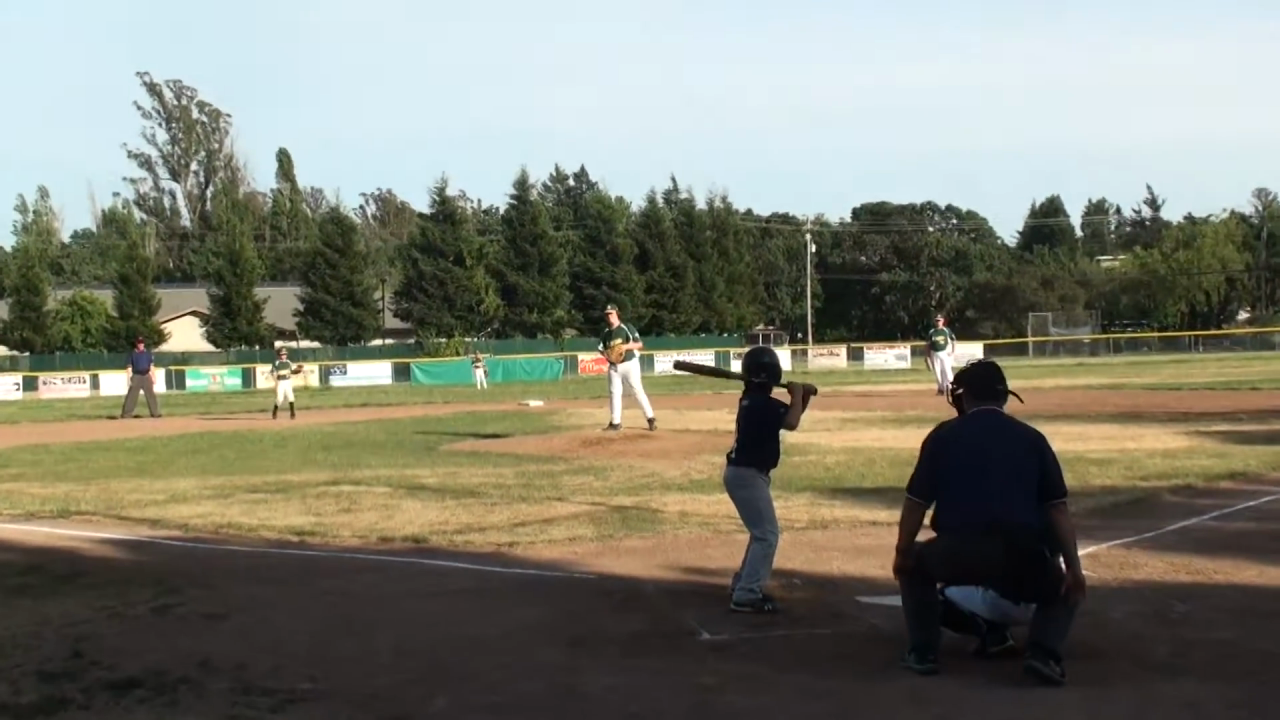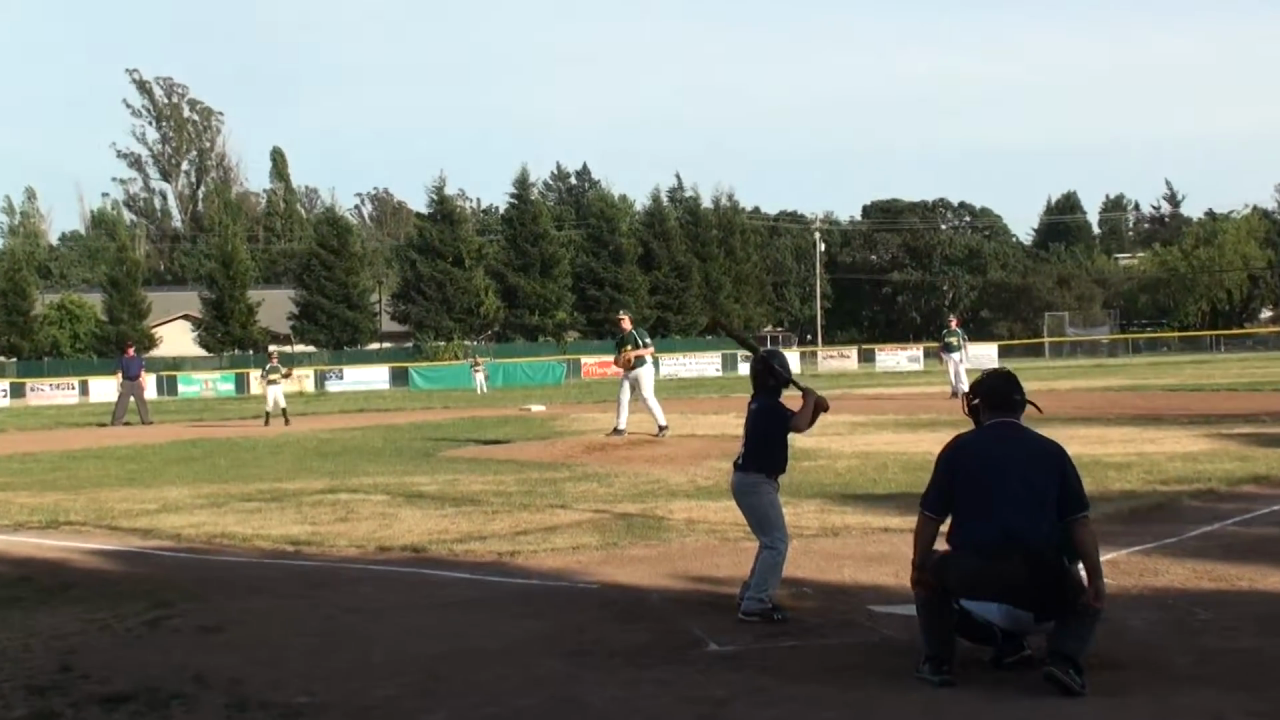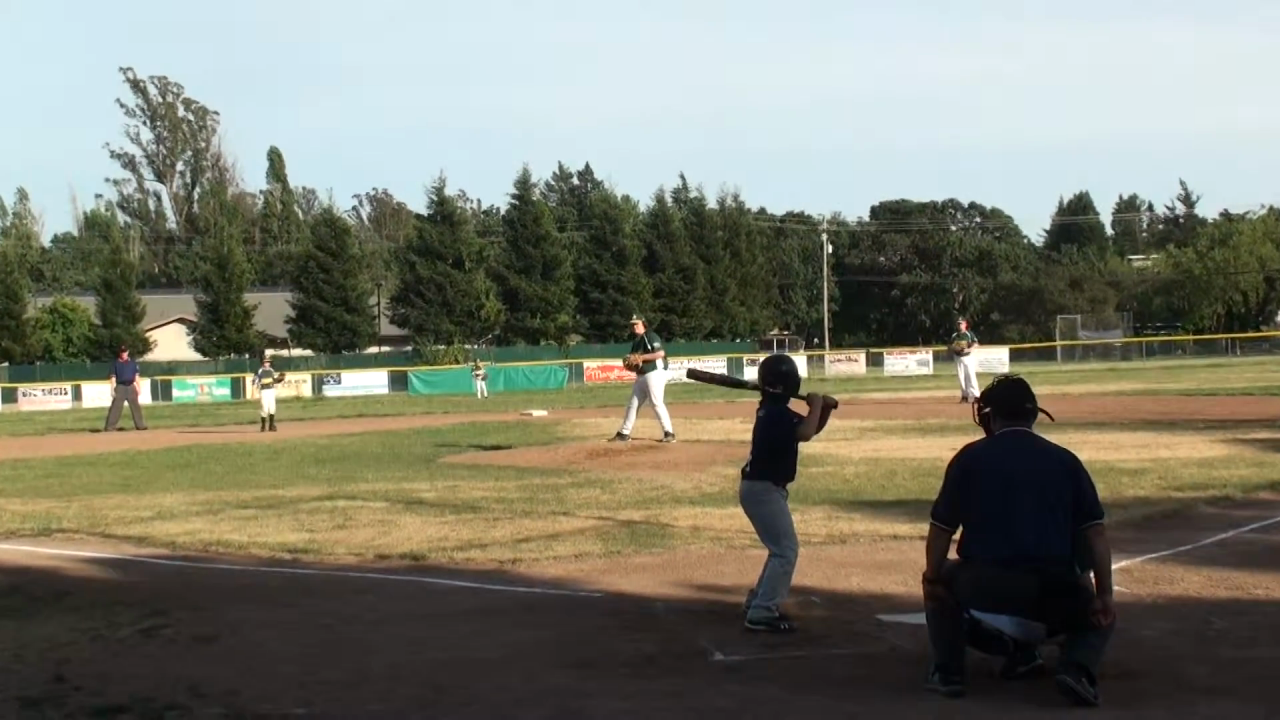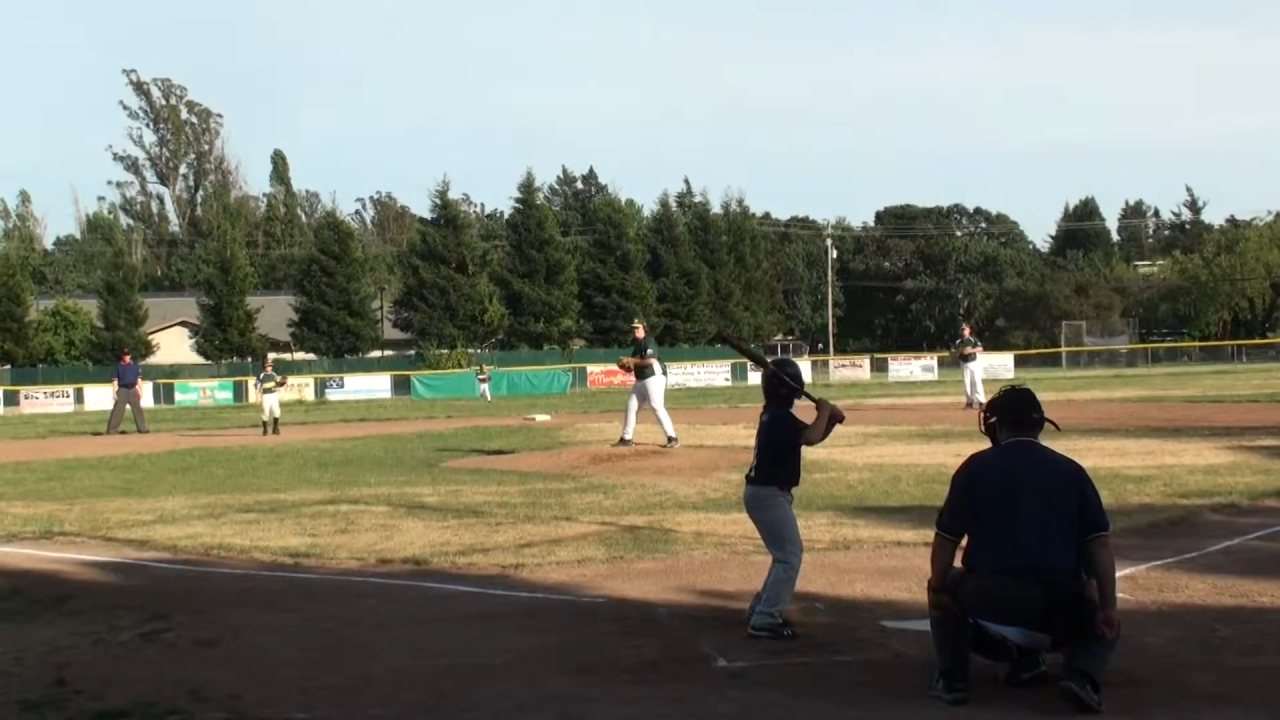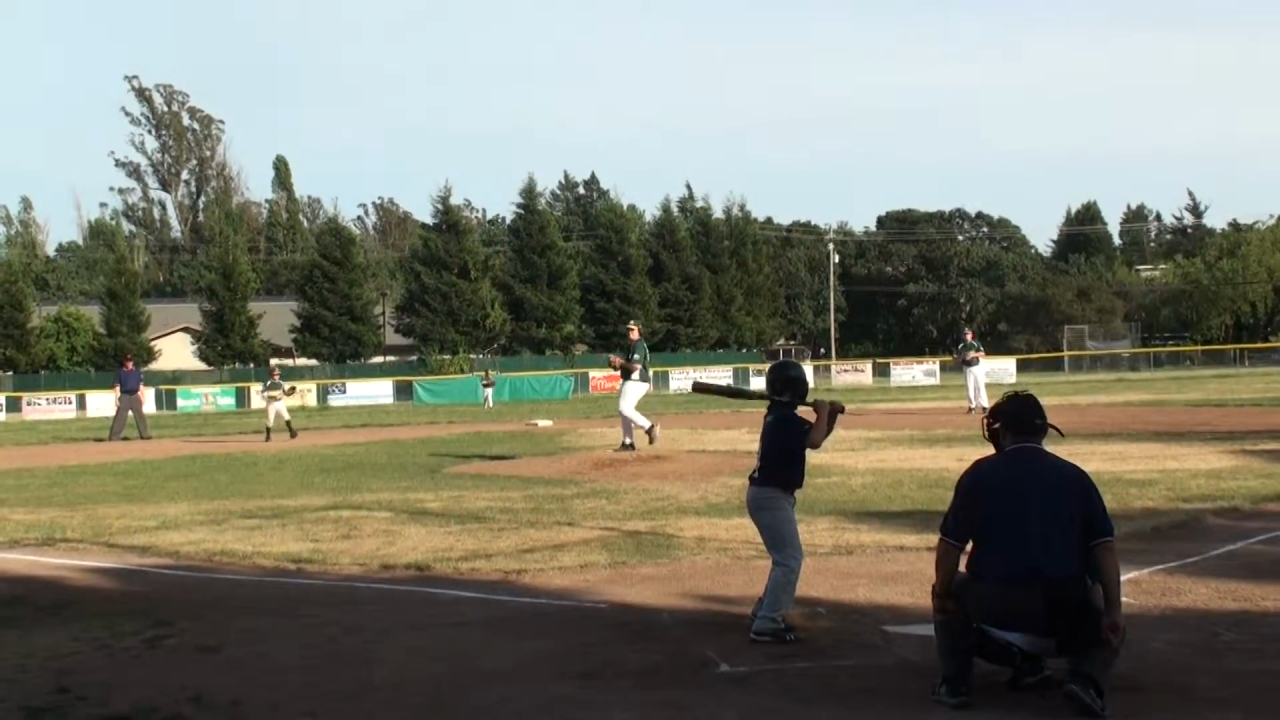
dt=0.3s
person 1, frame 1
left shoulder: (943, 435)
right shoulder: (1031, 438)
left elbow: (916, 502)
right elbow: (1057, 508)
left wrist: (903, 553)
right wrist: (1073, 568)
left hip: (957, 552)
right hip: (1017, 554)
left knee: (914, 567)
right knee: (1062, 591)
left ankle: (923, 652)
right ankle: (1044, 651)
person 1, frame 2
left shoulder: (959, 448)
right shoulder: (1050, 450)
left elbow: (930, 517)
right elbow: (1079, 522)
left wrist: (919, 568)
right wrist: (1095, 581)
left hip: (972, 572)
right hip: (1037, 574)
left knee: (930, 573)
right knee: (1084, 603)
left ankle: (938, 661)
right ankle: (1064, 659)
person 1, frame 3
left shoulder: (970, 457)
right shoulder: (1064, 459)
left elbow: (941, 529)
right elbow: (1094, 530)
left wrist: (932, 580)
right wrist: (1104, 593)
left hip: (984, 584)
right hip: (1051, 587)
left knee: (942, 581)
right knee: (1098, 615)
left ankle: (947, 671)
right ankle: (1077, 669)
person 1, frame 4
left shoulder: (976, 467)
right shoulder: (1070, 470)
left elbow: (946, 538)
right elbow: (1099, 543)
left wrist: (937, 590)
right wrist: (1108, 606)
left hip: (989, 595)
right hip: (1056, 600)
left knee: (945, 588)
right knee: (1102, 625)
left ankle: (952, 678)
right ankle: (1081, 675)
person 1, frame 5
left shoulder: (980, 474)
right shoulder: (1075, 476)
left elbow: (950, 544)
right elbow: (1104, 548)
left wrist: (942, 596)
right wrist: (1113, 611)
left hip: (994, 601)
right hip: (1061, 605)
left knee: (950, 592)
right knee: (1107, 632)
left ankle: (955, 683)
right ankle: (1086, 679)
person 2, frame 1
left shoulder: (754, 399)
right shoulder: (761, 403)
left elbow: (791, 413)
right elbow: (792, 422)
left wrist: (803, 395)
right wrist: (797, 394)
left hip: (744, 472)
right hip: (747, 474)
left knee: (762, 532)
right knee: (767, 534)
left ankle: (742, 586)
right ankle: (746, 596)
person 2, frame 2
left shoulder: (763, 404)
right shoulder: (768, 406)
left elbow: (802, 424)
right elbow: (798, 424)
left wrist: (816, 407)
right wrist: (809, 399)
left hip: (753, 479)
right hip: (755, 481)
left knee: (771, 540)
right knee: (776, 542)
left ankle: (751, 595)
right ankle: (755, 605)
person 2, frame 3
left shoulder: (774, 411)
right shoulder: (776, 413)
left elbow: (811, 429)
right elbow: (805, 433)
left wrist: (824, 409)
right wrist: (815, 405)
left hip: (762, 487)
right hip: (763, 489)
left knee: (781, 548)
right knee: (786, 550)
left ankle: (758, 604)
right ankle: (762, 614)
person 2, frame 4
left shoulder: (775, 415)
right shoulder: (780, 418)
left elbow: (814, 436)
right elbow: (810, 438)
left wrist: (831, 419)
right wrist: (824, 411)
left hip: (765, 491)
right hip: (768, 494)
left knee: (787, 553)
right knee: (789, 556)
left ankle: (762, 609)
right ankle: (764, 620)
person 2, frame 5
left shoulder: (779, 416)
right shoulder: (785, 418)
left elbow: (816, 435)
right elbow: (814, 441)
left wrist: (831, 414)
right wrist: (823, 412)
left hip: (768, 493)
right hip: (771, 495)
left knee: (786, 557)
right knee: (789, 559)
left ankle: (764, 614)
right ankle: (767, 625)
